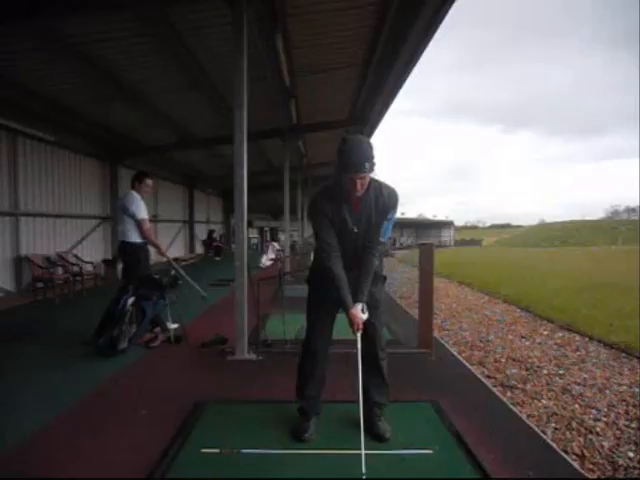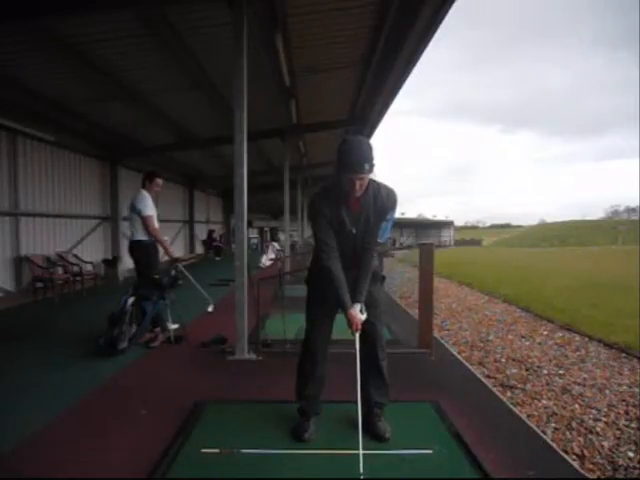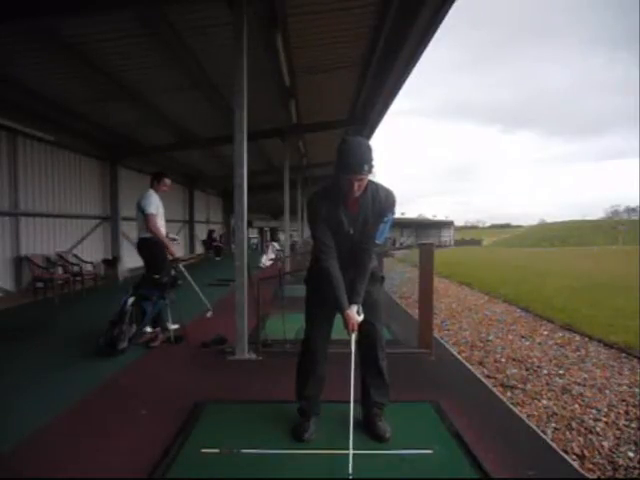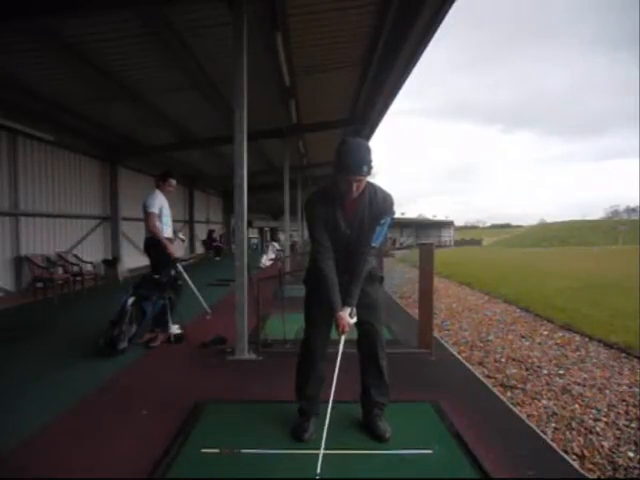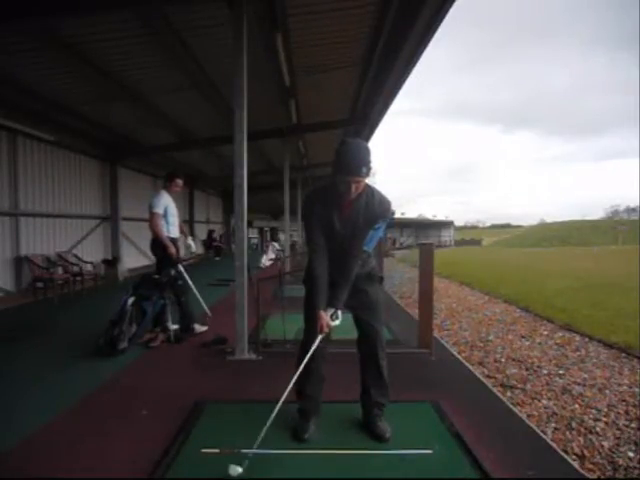
dt=1s
person 1, frame 1
left shoulder: (386, 197)
right shoulder: (322, 201)
left elbow: (372, 249)
right elbow: (330, 255)
left wrist: (360, 299)
right wrist: (348, 305)
left hip: (367, 275)
right hip: (327, 276)
left knee: (374, 342)
right knee: (316, 343)
left ankle: (374, 411)
right ankle: (308, 412)
person 1, frame 2
left shoulder: (385, 198)
right shoulder: (321, 201)
left elbow: (369, 250)
right elbow: (328, 255)
left wrist: (359, 300)
right wrist: (346, 305)
left hip: (366, 275)
right hip: (326, 276)
left knee: (374, 341)
right knee: (315, 343)
left ankle: (374, 412)
right ankle: (308, 412)
person 1, frame 3
left shoulder: (384, 199)
right shoulder: (320, 201)
left elbow: (367, 252)
right elbow: (326, 256)
left wrist: (356, 300)
right wrist: (344, 305)
left hip: (365, 275)
right hip: (325, 276)
left knee: (373, 340)
right knee: (314, 342)
left ankle: (374, 411)
right ankle: (308, 412)
person 1, frame 4
left shoulder: (382, 201)
right shoulder: (318, 202)
left elbow: (364, 253)
right elbow: (323, 256)
left wrist: (350, 303)
right wrist: (336, 307)
left hip: (364, 277)
right hip: (323, 277)
left knee: (373, 342)
right knee: (314, 343)
left ankle: (374, 412)
right ankle: (307, 412)
person 1, frame 5
left shoulder: (379, 205)
right shoulder: (315, 201)
left elbow: (357, 256)
right elbow: (317, 255)
left wrist: (337, 304)
right wrist: (320, 306)
left hip: (362, 278)
right hip: (323, 277)
left knee: (373, 343)
right knee: (313, 343)
left ankle: (374, 412)
right ankle: (307, 412)
person 2, frame 1
left shoulder: (125, 199)
right shoulder: (136, 200)
right elbow: (145, 230)
right wrist: (159, 247)
left hip: (127, 246)
right hip: (135, 249)
left knee: (137, 287)
right knee: (129, 289)
person 2, frame 2
left shoulder: (139, 198)
right shoulder: (144, 198)
right elbow: (150, 228)
left wrist: (161, 243)
right wrist: (166, 246)
left hip: (139, 244)
right hip: (145, 246)
left knee: (146, 285)
right knee: (149, 286)
right ankle: (158, 327)
person 2, frame 3
left shoulder: (153, 198)
right shoulder: (150, 197)
right elbow: (151, 226)
left wrist: (166, 239)
right wrist: (168, 244)
left hip: (152, 243)
right hip: (151, 244)
right knee: (158, 284)
left ankle: (158, 325)
right ankle: (158, 327)
person 2, frame 4
left shoulder: (161, 198)
right shoulder: (155, 198)
right elbow: (151, 224)
left wrist: (173, 235)
right wrist: (167, 243)
left hip: (161, 243)
right hip: (158, 244)
left ankle: (159, 325)
right ankle: (162, 326)
person 2, frame 5
left shoulder: (169, 200)
right shoulder: (161, 198)
left elbow: (176, 222)
right elbow: (154, 224)
left wrist: (187, 236)
right wrist: (168, 244)
left hip: (170, 244)
right hip: (164, 245)
left knee: (165, 285)
right knee: (178, 285)
right ankle: (188, 325)
